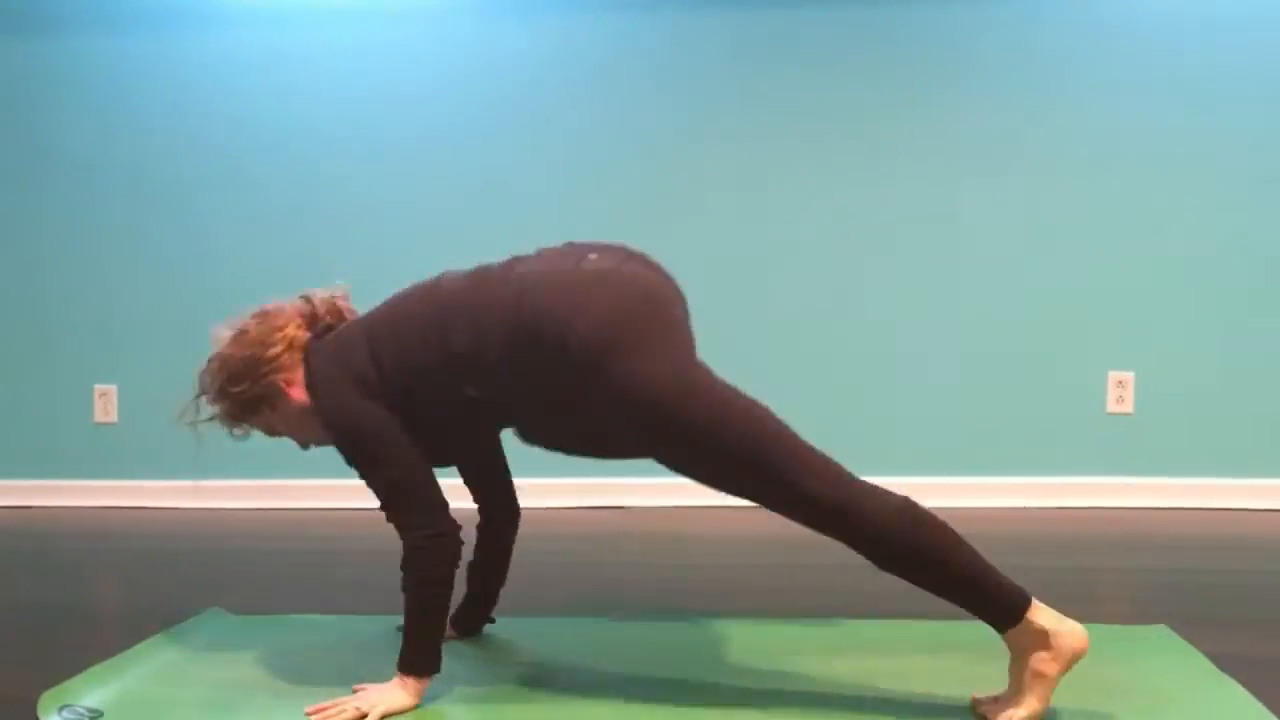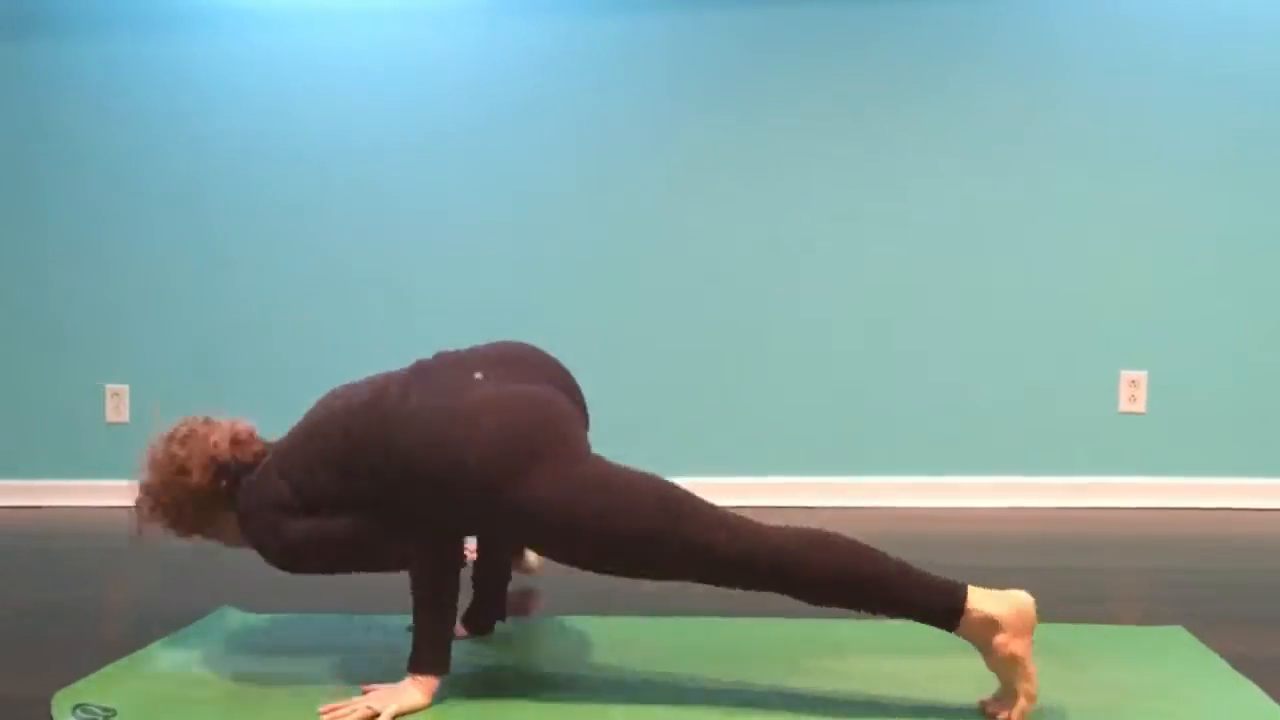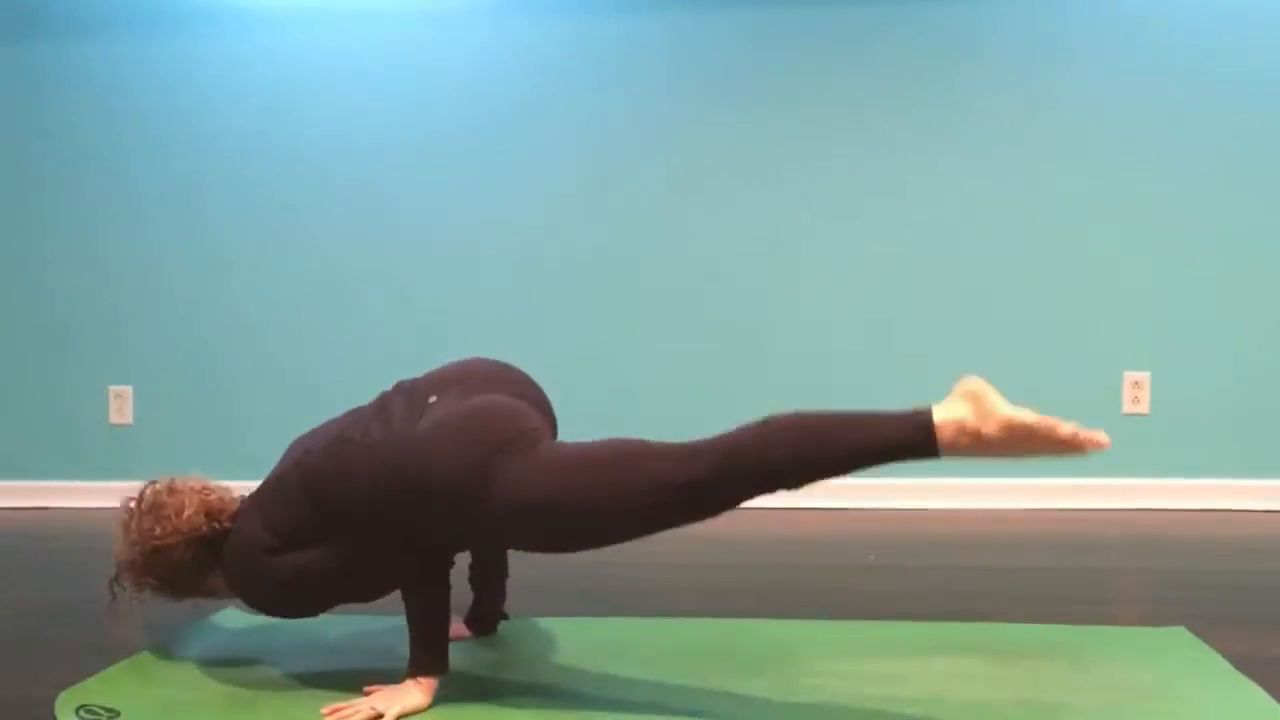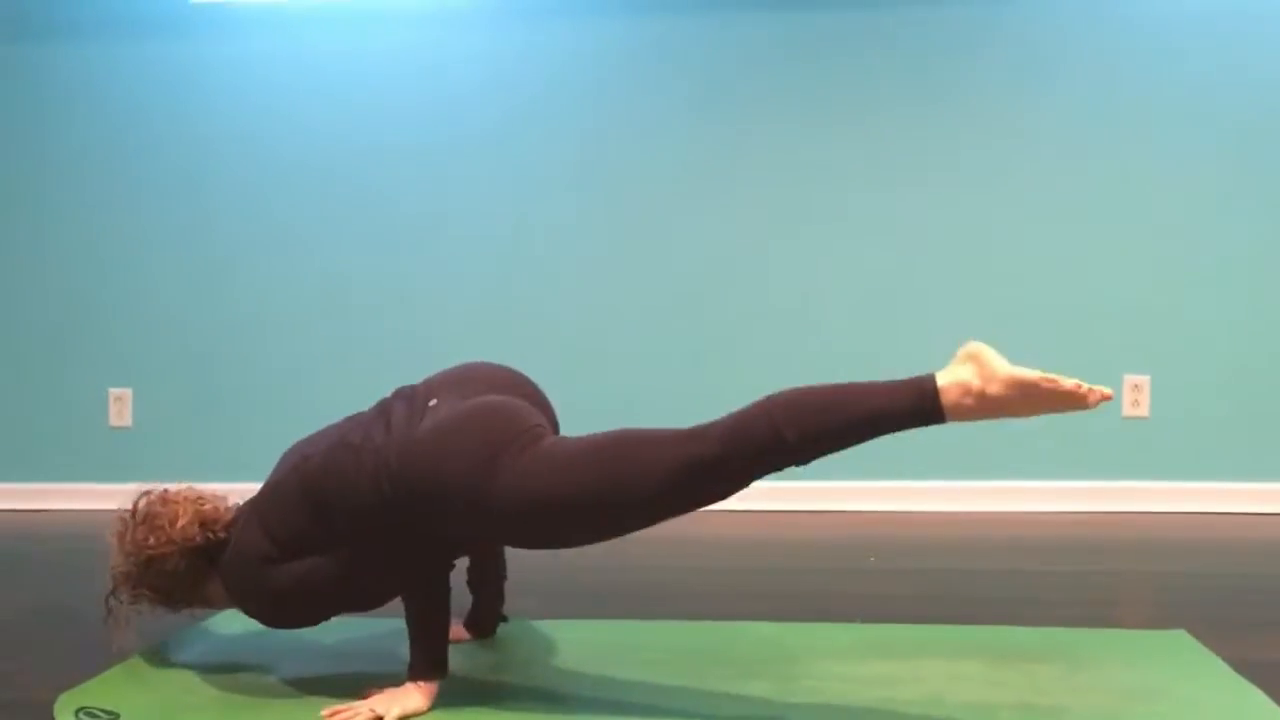
dt=0.2s
person 1, frame 1
left shoulder: (347, 394)
right shoulder: (378, 359)
left elbow: (431, 530)
right elbow: (494, 492)
right wrist: (470, 618)
left hip: (599, 333)
right hip: (617, 280)
left knee: (819, 491)
left ankle: (1036, 630)
person 1, frame 2
left shoulder: (265, 518)
right shoulder: (296, 462)
left elbow: (420, 550)
right wrist: (480, 612)
left hip: (505, 451)
right hip: (523, 373)
left knee: (741, 547)
left ankle: (981, 610)
person 1, frame 3
left shoulder: (260, 569)
right shoulder: (279, 500)
left elbow: (412, 556)
right wrist: (481, 612)
left hip: (469, 466)
right hip: (487, 385)
left knee: (715, 471)
left ankle: (952, 422)
person 1, frame 4
left shoulder: (256, 577)
right shoulder: (275, 511)
left elbow: (411, 562)
right wrist: (482, 614)
left hip: (476, 471)
right hip: (481, 391)
left knee: (717, 456)
left ankle: (954, 386)
